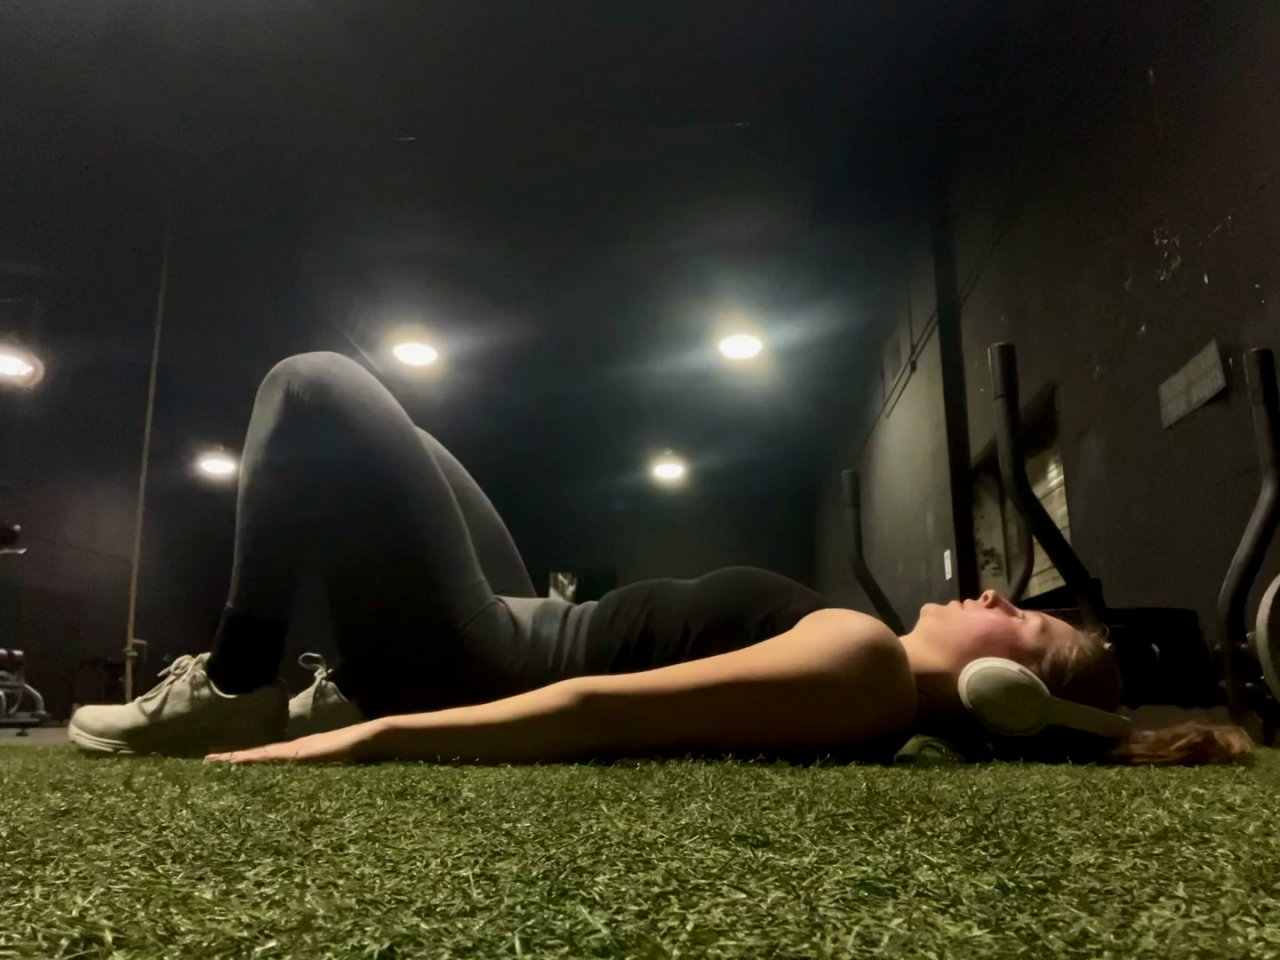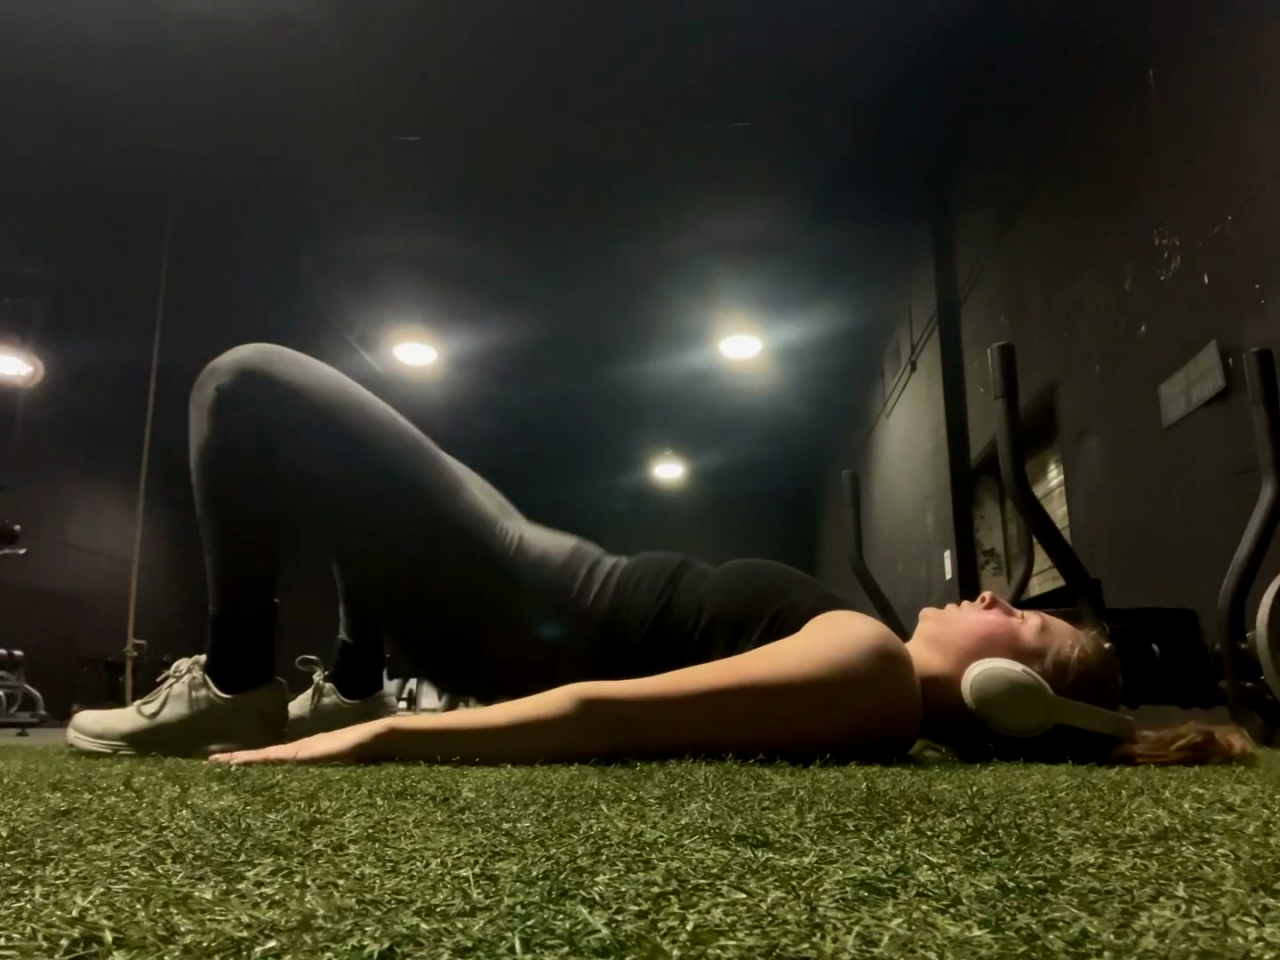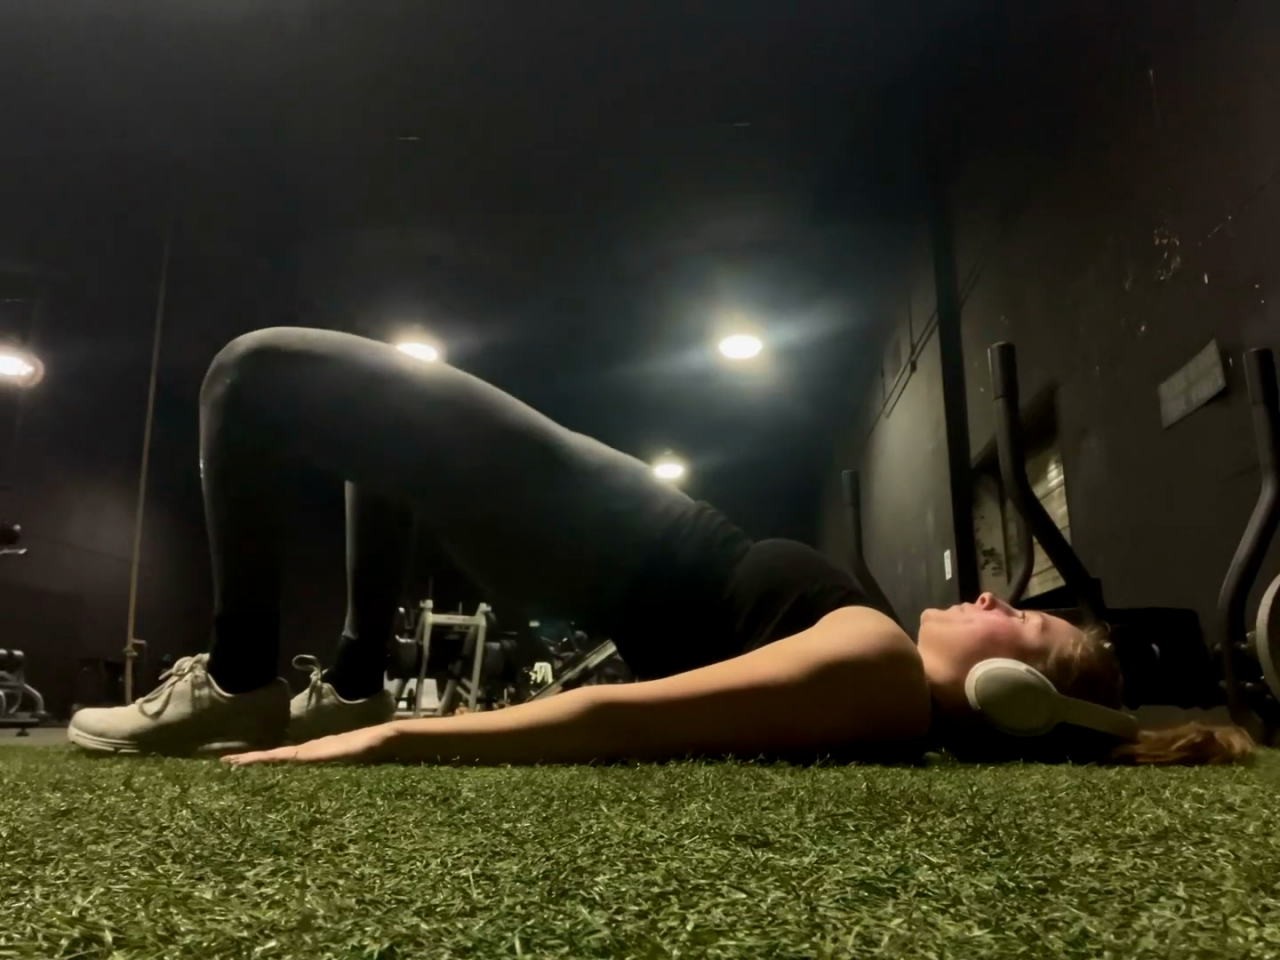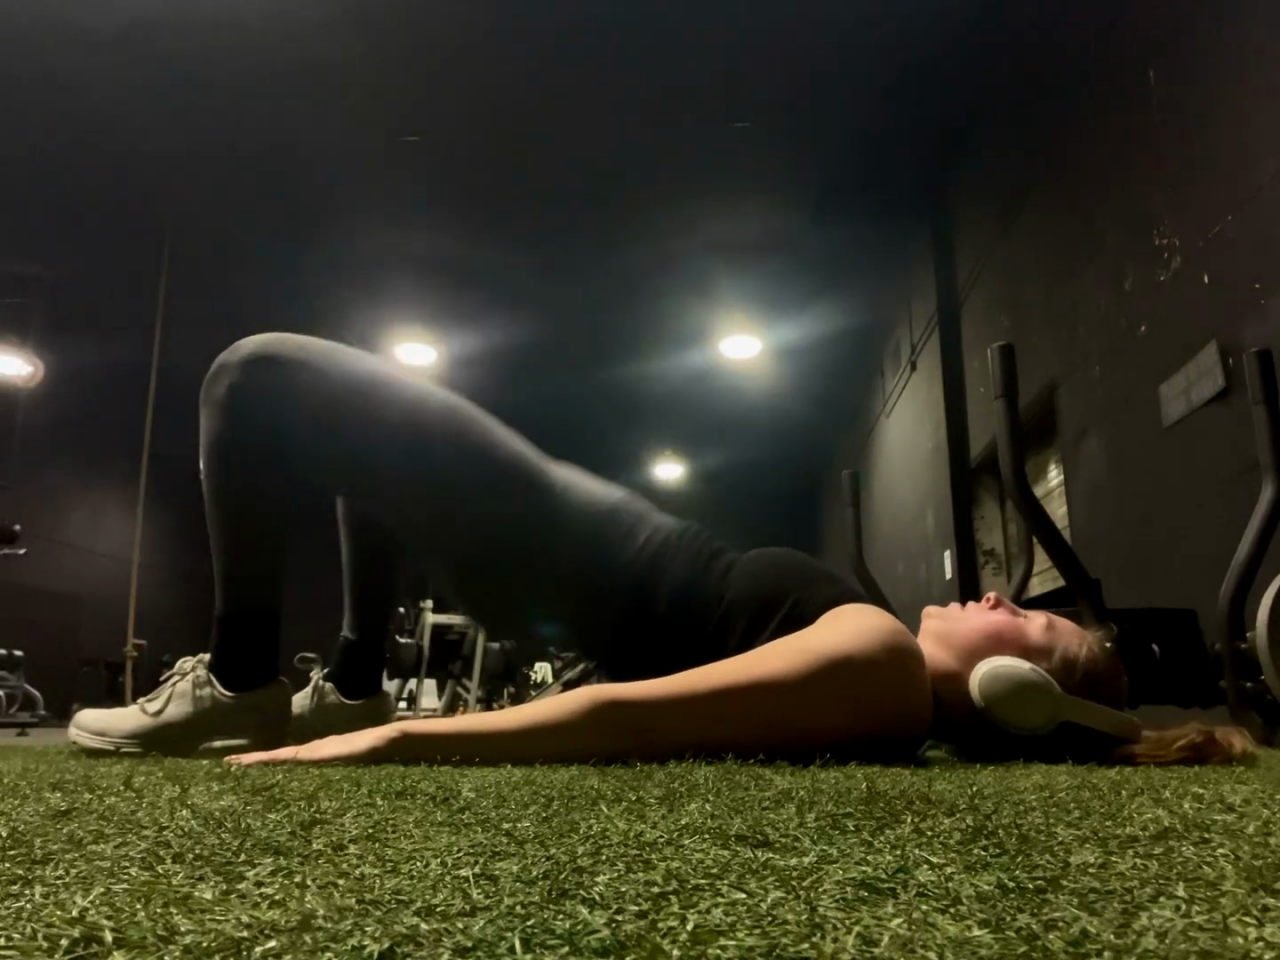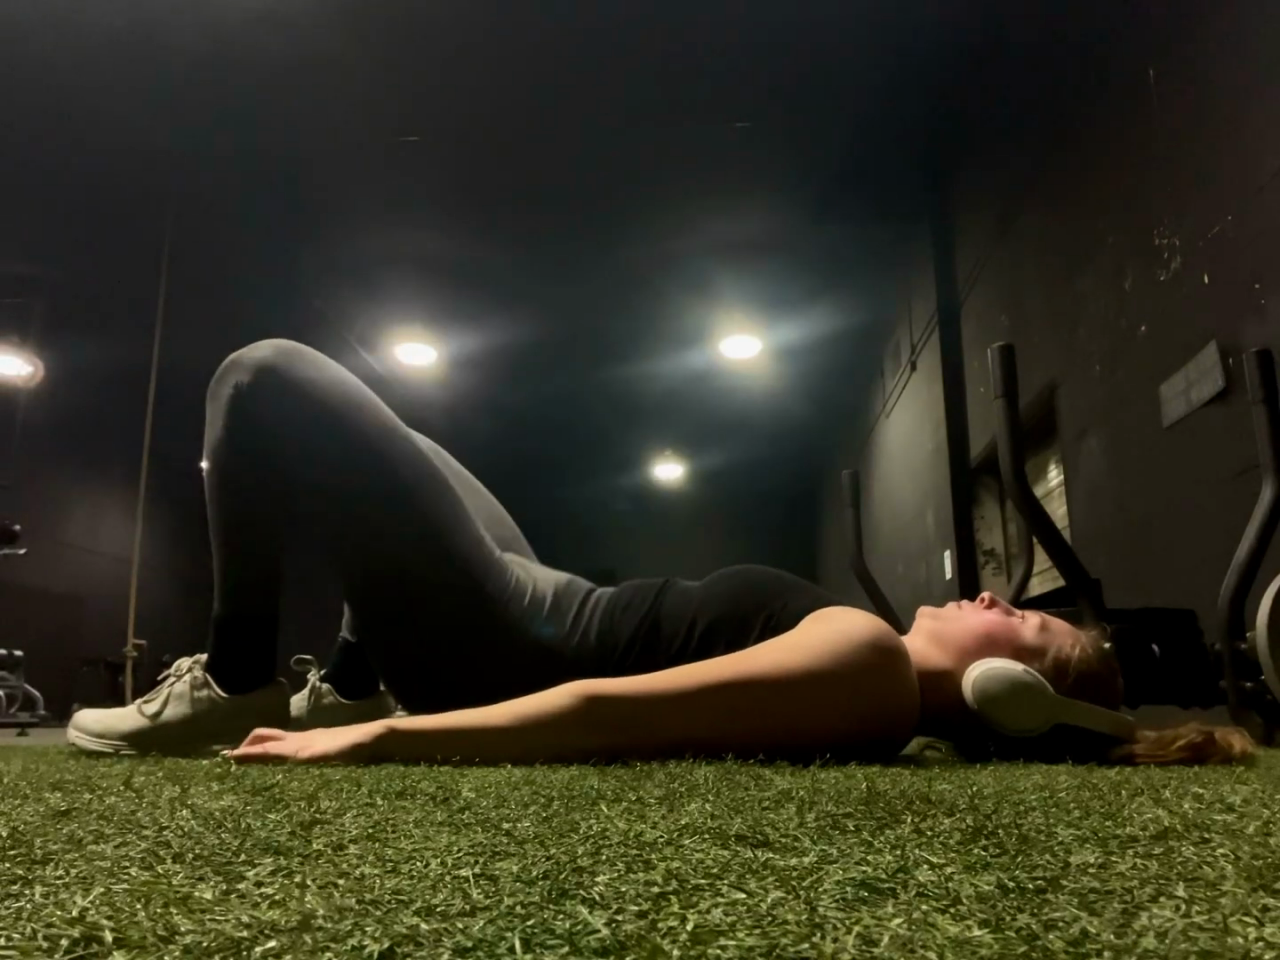
dt=0.5s
person 1, frame 1
left shoulder: (855, 667)
right shoulder: (887, 686)
left elbow: (604, 713)
left wrist: (371, 737)
left hip: (481, 665)
right hip: (524, 628)
left knee: (316, 386)
right knee: (397, 441)
left ankle: (233, 690)
right ankle: (338, 689)
person 1, frame 2
left shoulder: (866, 672)
right shoulder: (897, 692)
left elbow: (606, 718)
left wrist: (378, 744)
left hip: (515, 609)
right hip: (551, 587)
left knee: (247, 384)
right knee: (373, 448)
left ankle: (230, 693)
right ankle: (348, 687)
person 1, frame 3
left shoulder: (870, 673)
right shoulder: (907, 688)
left elbow: (616, 724)
left wrist: (389, 742)
right hip: (602, 525)
left knee: (258, 374)
right knee: (370, 413)
left ankle: (234, 691)
right ankle: (350, 683)
person 1, frame 4
left shoulder: (878, 668)
right shoulder: (908, 686)
left elbow: (621, 719)
left wrist: (394, 743)
right hip: (594, 549)
left knee: (256, 380)
right knee: (364, 431)
left ankle: (236, 690)
right ankle: (349, 685)
person 1, frame 5
left shoulder: (861, 667)
right shoulder: (892, 689)
left elbow: (609, 716)
left wrist: (375, 743)
left hip: (494, 641)
right hip: (537, 609)
left knee: (266, 381)
right knee: (389, 442)
left ankle: (232, 691)
right ankle: (346, 687)
